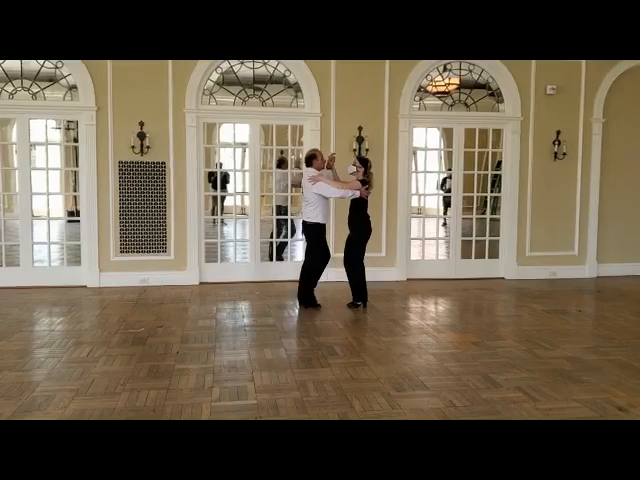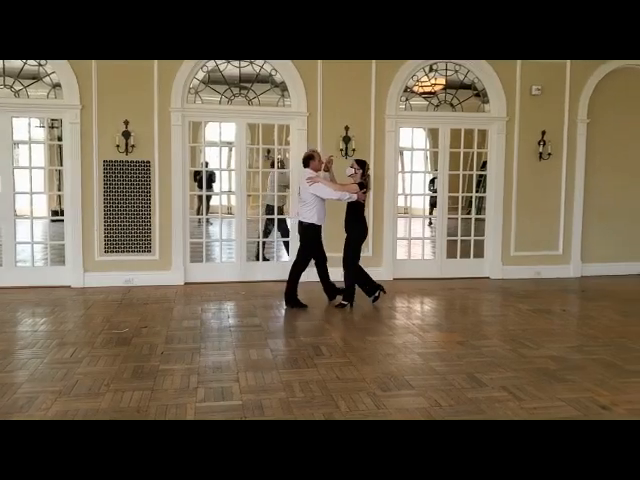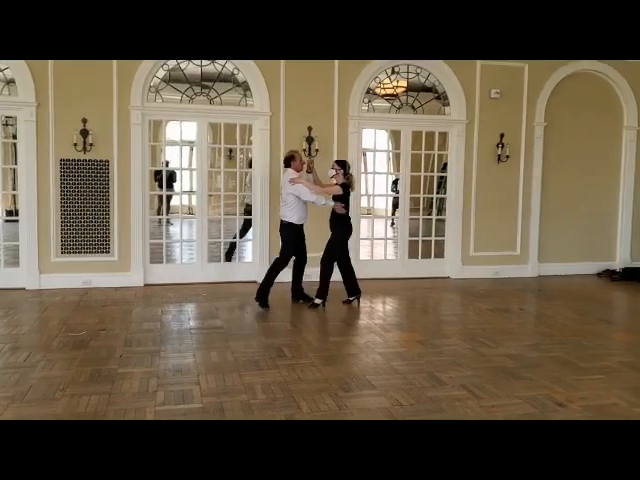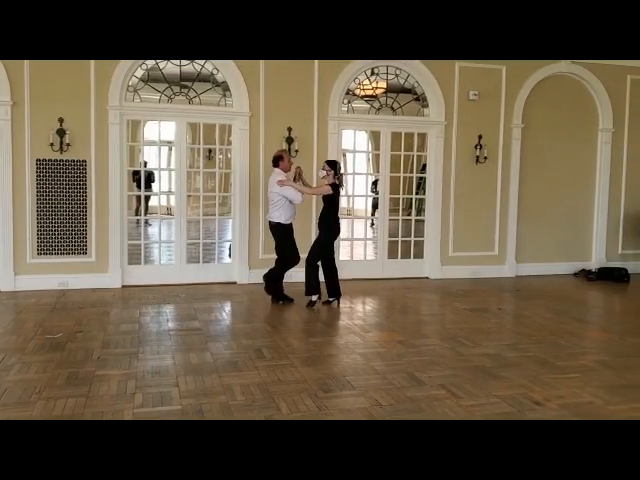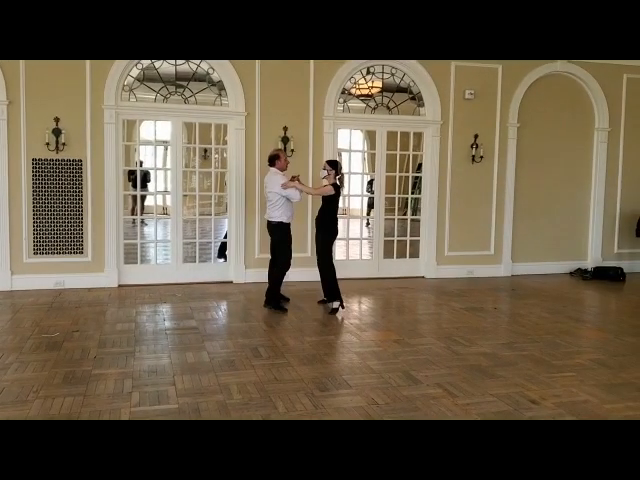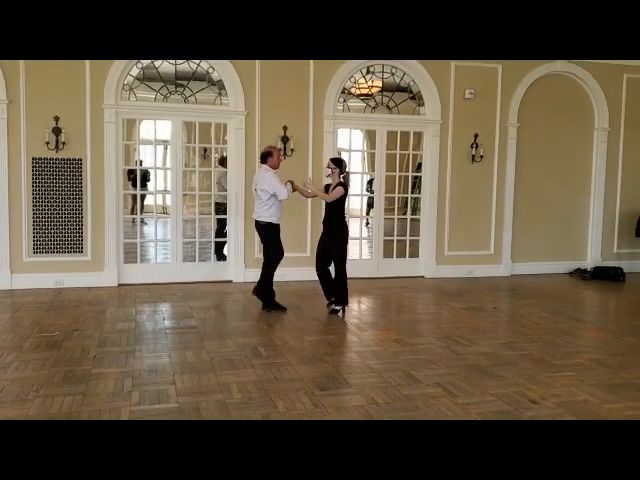
dt=0.4s
person 1, frame 1
left shoulder: (313, 177)
right shoulder: (313, 178)
left elbow: (330, 187)
right elbow: (336, 192)
left wrist: (330, 168)
right wrist: (358, 193)
left hip: (315, 224)
right hip: (313, 225)
left knee: (324, 257)
right knee: (312, 260)
left ankle: (306, 292)
right ankle: (304, 297)
person 1, frame 2
left shoulder: (311, 178)
right shoulder: (310, 179)
left elbow: (326, 189)
right elbow: (333, 194)
left wrist: (327, 171)
right wrist: (355, 196)
left hip: (311, 226)
right hip: (309, 226)
left knee: (321, 259)
right knee: (302, 261)
left ankle: (330, 290)
right ankle: (291, 297)
person 1, frame 3
left shoulder: (292, 178)
right shoulder: (292, 179)
left elbow: (306, 190)
right elbow: (310, 196)
left wrist: (310, 173)
right wrist: (332, 204)
left hip: (295, 226)
right hip: (290, 226)
left knee: (301, 258)
right knee: (283, 260)
left ankle: (297, 293)
right ankle: (262, 293)
person 1, frame 4
left shoulder: (278, 177)
right shoulder: (280, 179)
left elbow: (290, 193)
right elbow: (298, 198)
left wrist: (295, 181)
right wrist: (295, 184)
left hip: (281, 224)
right hip: (280, 225)
left knee: (284, 257)
right knee: (293, 258)
left ankle: (277, 293)
right ankle: (270, 277)
person 1, frame 5
left shoulder: (271, 177)
right shoulder: (278, 178)
right elbow: (296, 196)
left hip: (274, 223)
right hip: (280, 225)
left knee: (277, 259)
right knee: (284, 262)
left ankle: (273, 294)
right ankle: (271, 298)
person 1, frame 6
left shoulder: (261, 174)
right shoulder: (270, 176)
right elbow: (283, 195)
left wrist: (285, 187)
right wrist: (289, 185)
left hip: (263, 222)
right hip: (268, 224)
left knee: (276, 255)
right knee: (271, 261)
left ankle: (262, 290)
right ankle: (268, 301)
person 2, frame 1
left shoulder: (362, 183)
right shoulder: (356, 183)
left elbow: (342, 187)
right elbow: (340, 183)
left wrist: (322, 179)
right wrist: (332, 167)
left hip: (361, 228)
right hip: (357, 228)
left knee: (355, 262)
right knee: (350, 262)
left ankle: (360, 299)
right ankle: (358, 297)
person 2, frame 2
left shoulder: (359, 186)
right shoulder: (354, 185)
left elbow: (339, 189)
right elbow: (337, 187)
left wrist: (320, 180)
left hip: (357, 230)
right hip: (354, 230)
left knee: (349, 263)
right knee: (350, 263)
left ankle: (347, 299)
right ankle: (374, 289)
person 2, frame 3
left shoulder: (343, 187)
right shoulder: (338, 186)
left elbow: (321, 191)
right elbow: (320, 186)
left wrist: (302, 181)
right wrist: (312, 171)
left hip: (341, 229)
right hip: (340, 229)
left knee: (326, 261)
right knee: (343, 261)
left ankle: (321, 297)
right ankle: (354, 294)
person 2, frame 4
left shoulder: (333, 187)
right shoulder: (328, 186)
left elbow: (311, 192)
right elbow: (311, 189)
left wrist: (291, 183)
right wrist: (301, 178)
left hip: (329, 228)
right hip: (328, 228)
left knee: (311, 260)
right knee: (328, 261)
left ankle: (314, 293)
right ankle: (334, 295)
person 2, frame 5
left shoulder: (334, 187)
right shoulder: (327, 187)
left elbow: (314, 192)
right elbow: (313, 191)
left wrist: (294, 185)
right wrist: (299, 183)
left hip: (328, 229)
right hip: (323, 228)
left knee: (325, 263)
right knee: (324, 262)
left ankle: (336, 300)
right ankle: (329, 296)
person 2, frame 6
left shoulder: (342, 187)
right shoulder: (328, 187)
left elbow: (328, 198)
right elbow: (309, 195)
left wrist: (311, 187)
right wrist: (296, 187)
left hip: (339, 231)
right hip: (327, 230)
left knee: (339, 266)
right knee: (321, 264)
left ankle: (340, 303)
right ankle: (332, 295)
